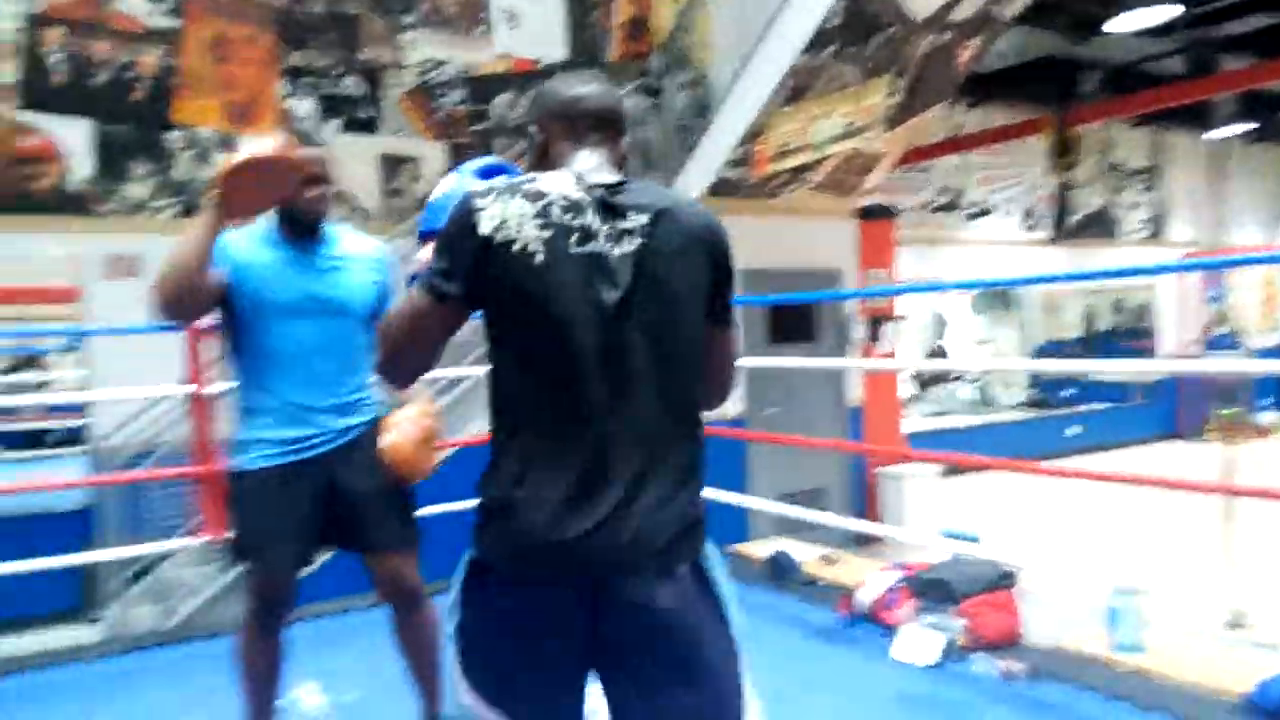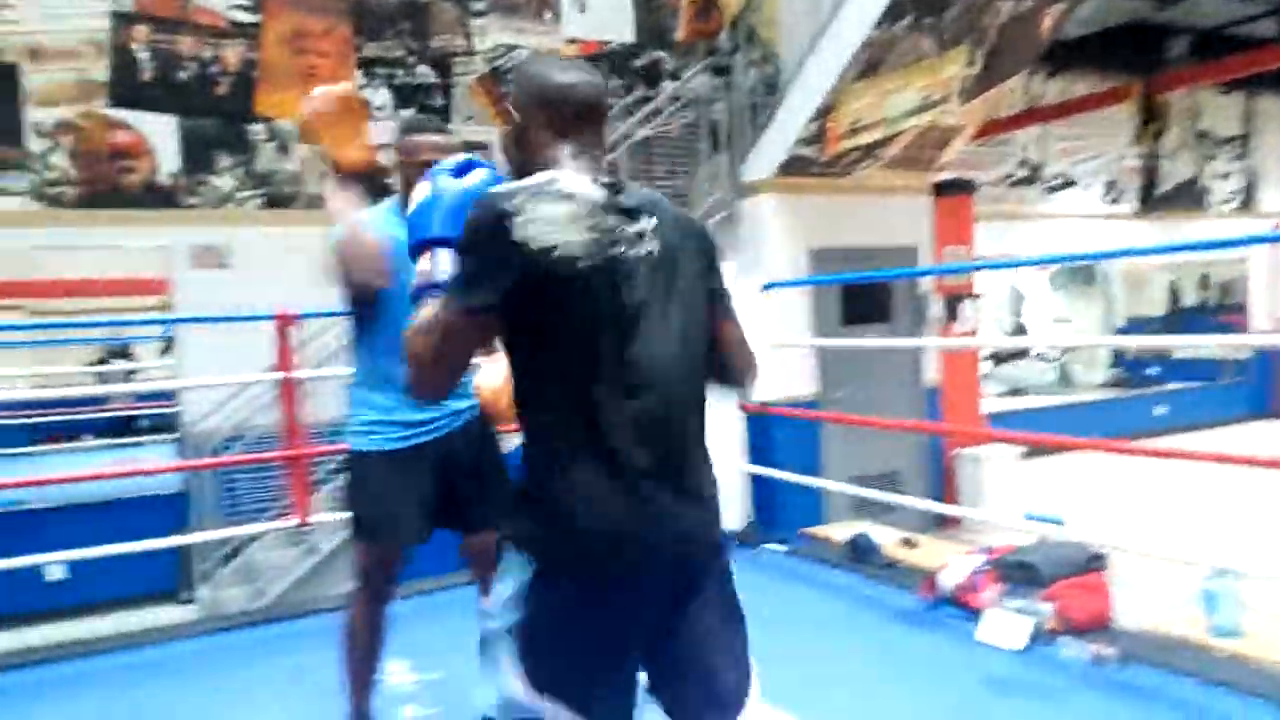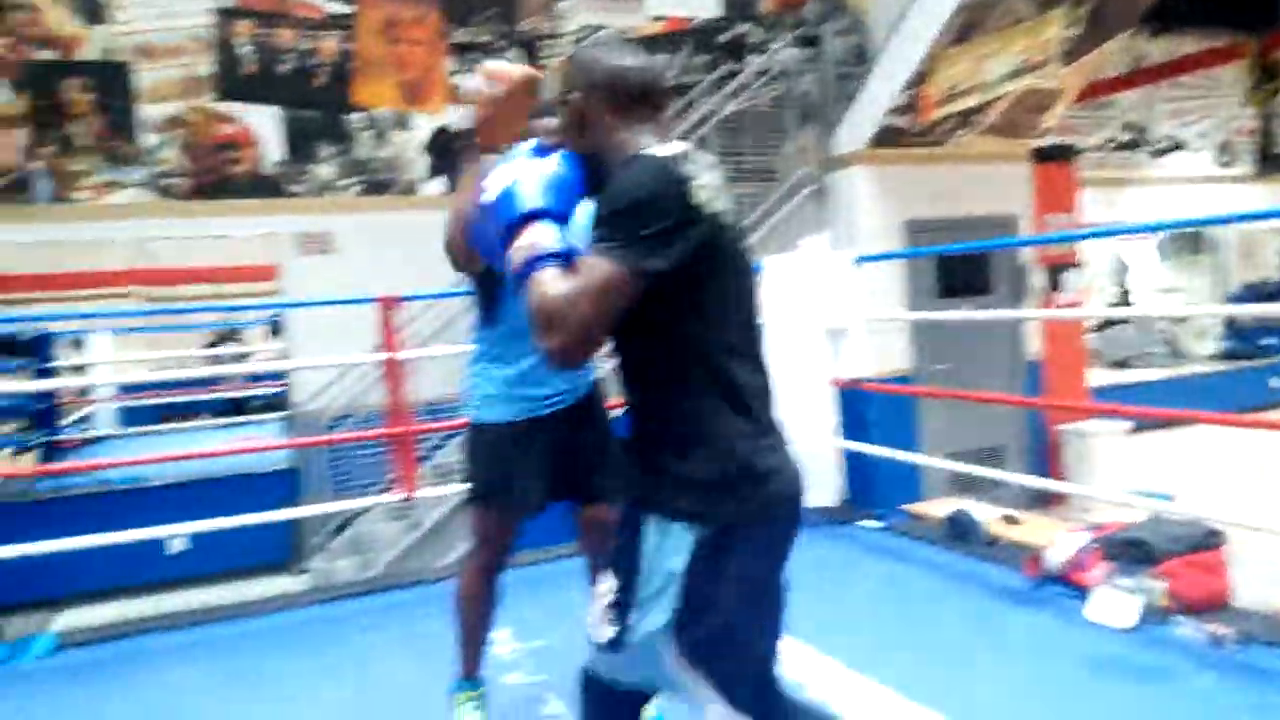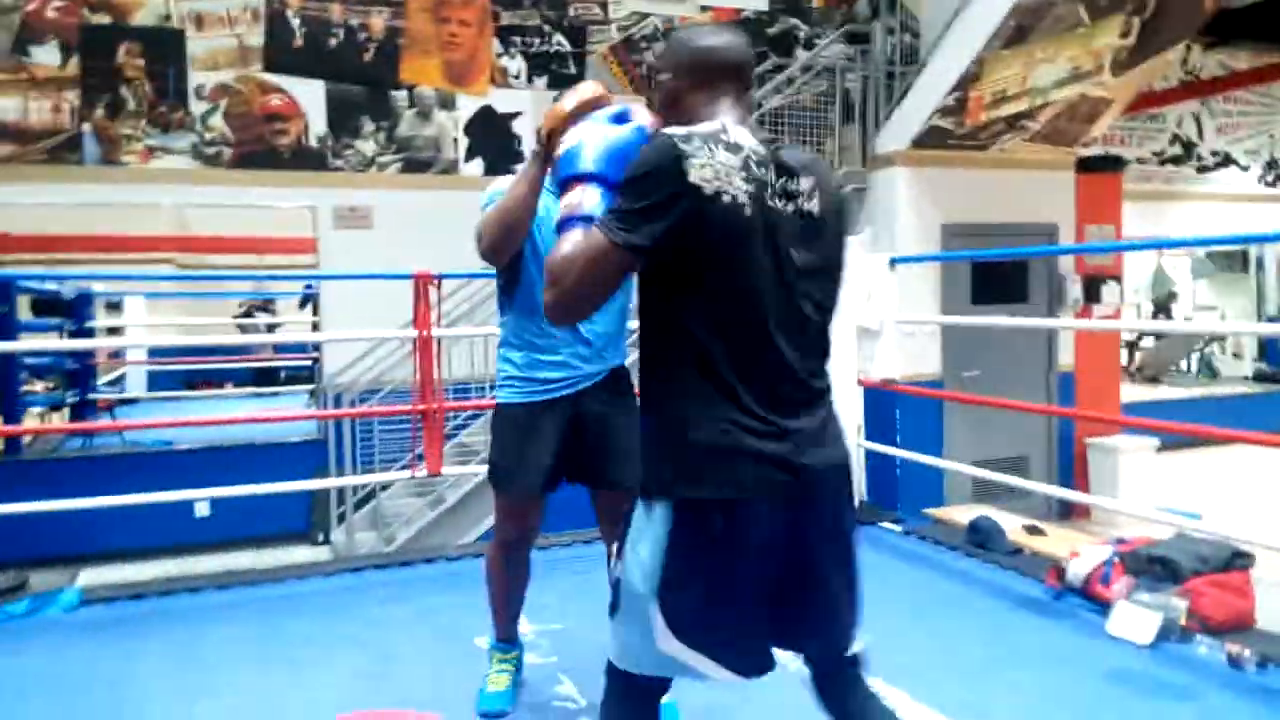
dt=0.2s
person 1, frame 1
left shoulder: (490, 215)
right shoulder: (696, 228)
left elbow: (397, 363)
right elbow: (713, 389)
left wrist: (441, 253)
left hip: (528, 544)
right hip: (660, 541)
person 1, frame 2
left shoulder: (510, 215)
right shoulder: (676, 223)
left elbow: (428, 376)
right elbow: (735, 367)
left hip: (577, 540)
right hip: (688, 527)
person 1, frame 3
left shoulder: (652, 181)
right shoulder: (680, 182)
left elbow: (565, 338)
left wrist: (532, 240)
left hip: (707, 492)
right hip: (740, 482)
person 1, frame 4
left shoulder: (674, 158)
right shoulder: (815, 180)
left elbow: (564, 300)
left wrist: (583, 193)
left hip: (709, 475)
right hip: (815, 467)
person 2, frame 1
left shoulder: (369, 256)
right shoulder: (239, 251)
right elbow: (174, 305)
right wrist: (215, 213)
left hip: (359, 445)
right hip: (272, 455)
left knee: (406, 587)
right knee: (268, 603)
person 2, frame 2
right shoulder: (371, 229)
right elbow: (369, 278)
right wrist: (341, 188)
left hip: (463, 428)
right hip: (387, 437)
left knee: (498, 567)
right knee: (375, 581)
person 2, frame 3
left shoulder: (587, 211)
right shoulder: (493, 207)
right elbow: (464, 255)
right wrist: (482, 156)
left hip: (576, 399)
right hip: (507, 408)
left knee: (605, 537)
right knee: (490, 550)
person 2, frame 4
right shoulder: (519, 194)
right elbow: (492, 247)
right wrist: (543, 155)
left hip: (603, 383)
right hip: (529, 390)
left knee: (625, 524)
right knee: (513, 533)
right ankle: (504, 649)
